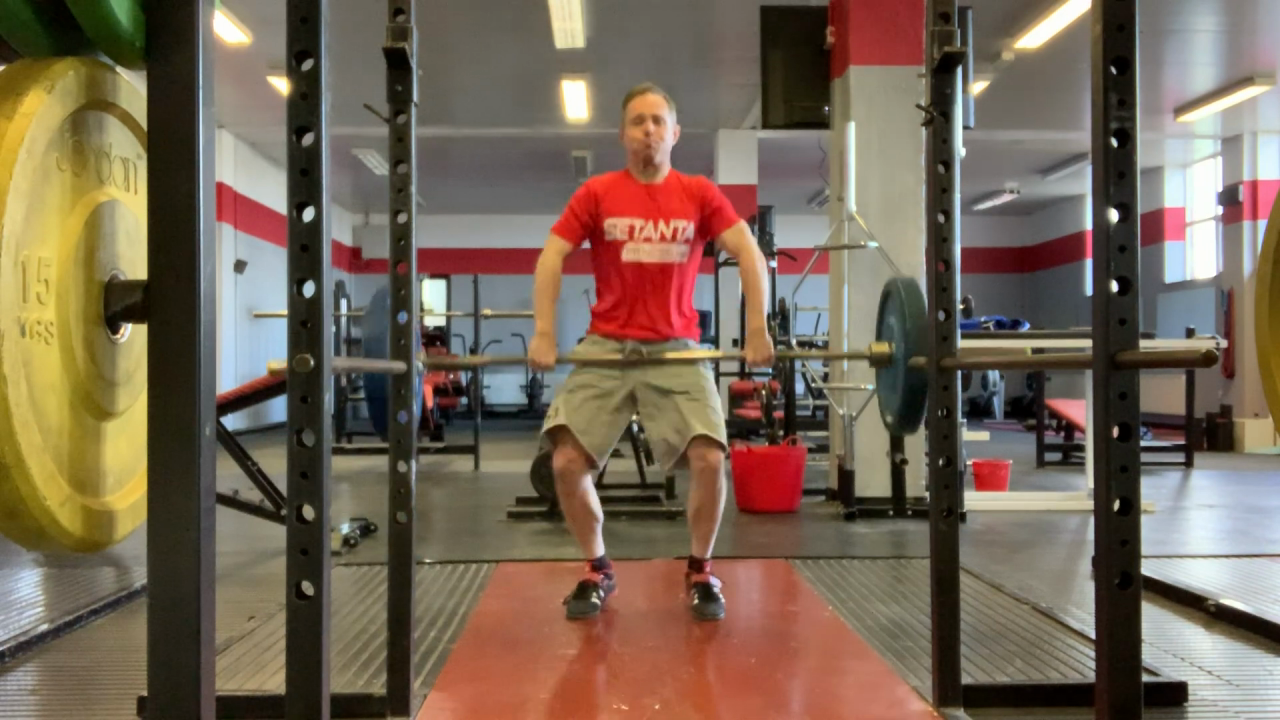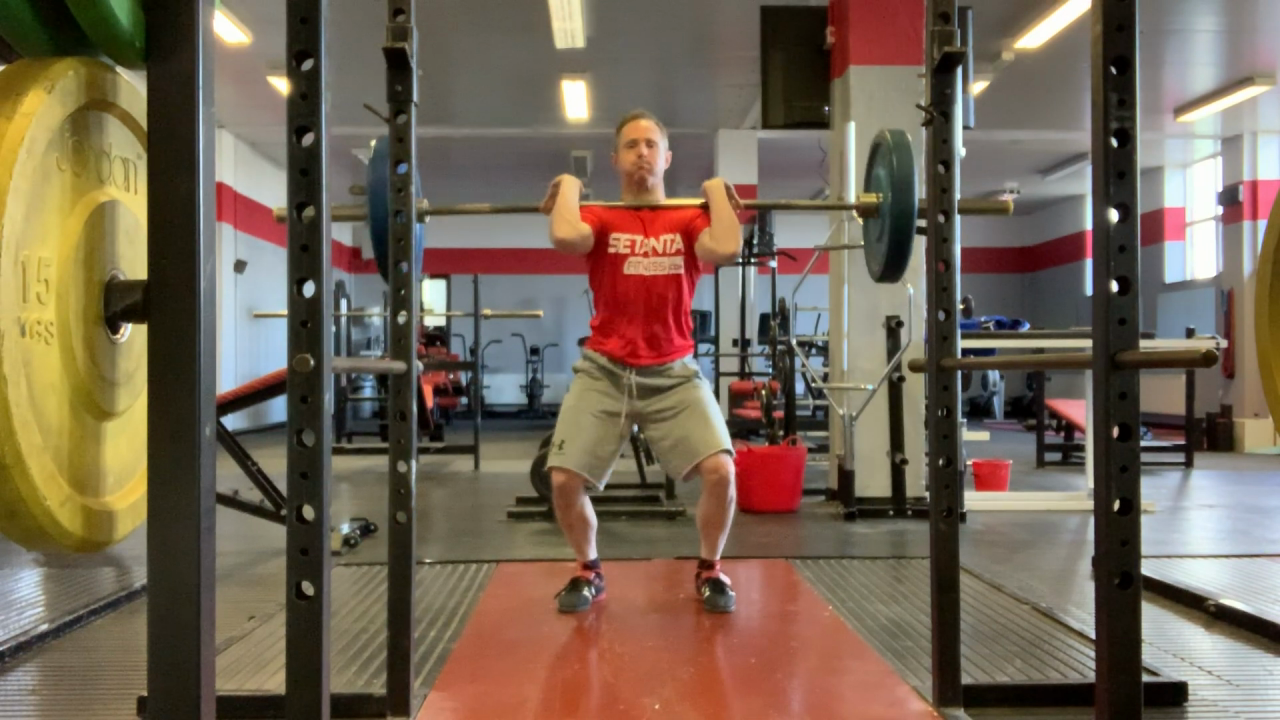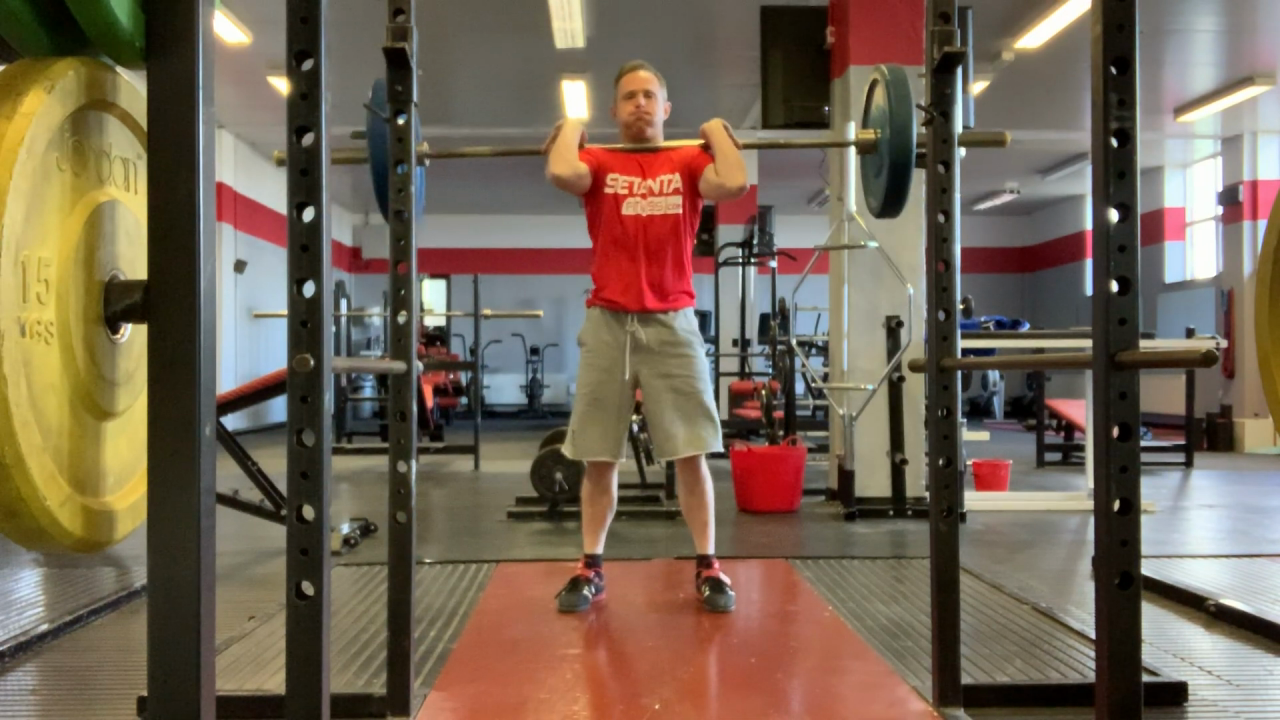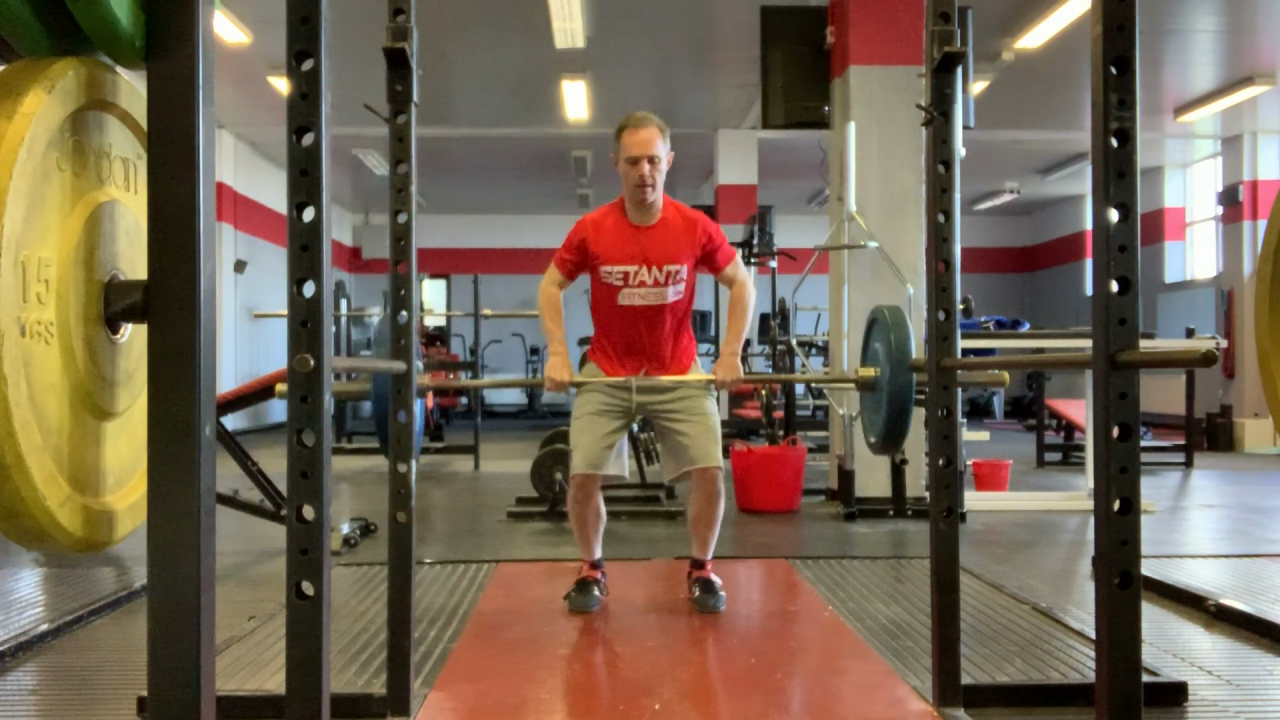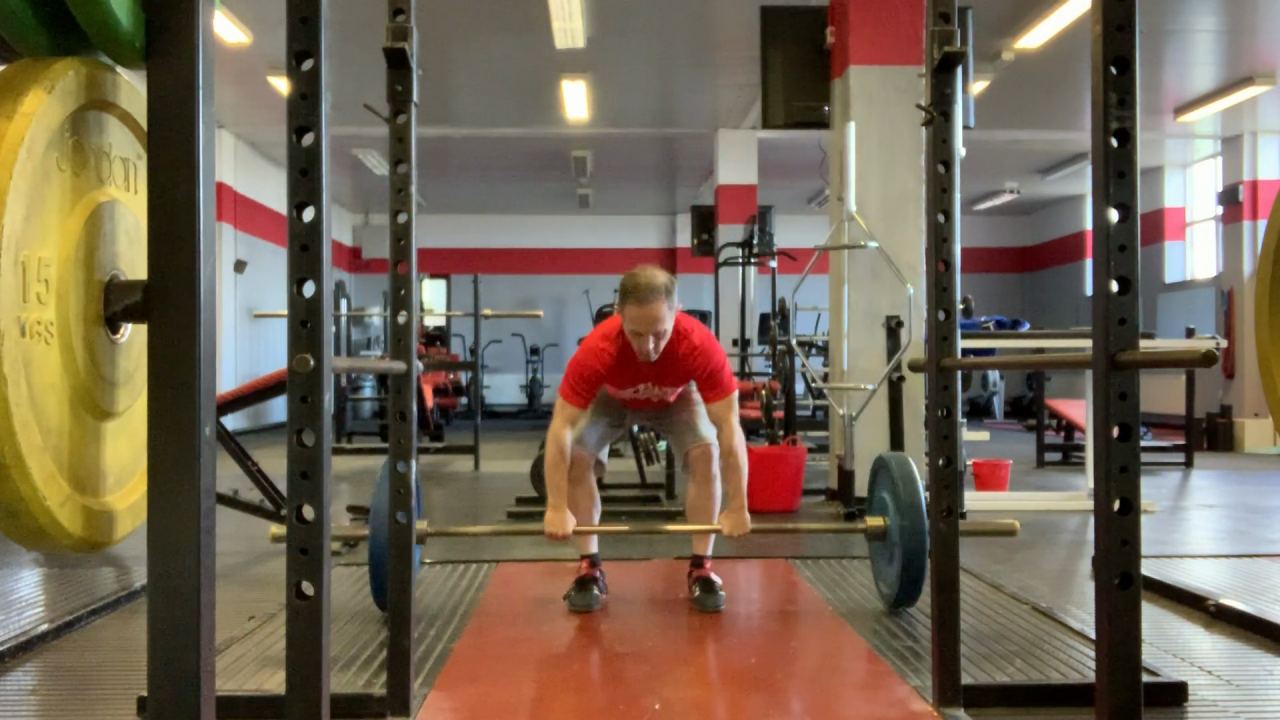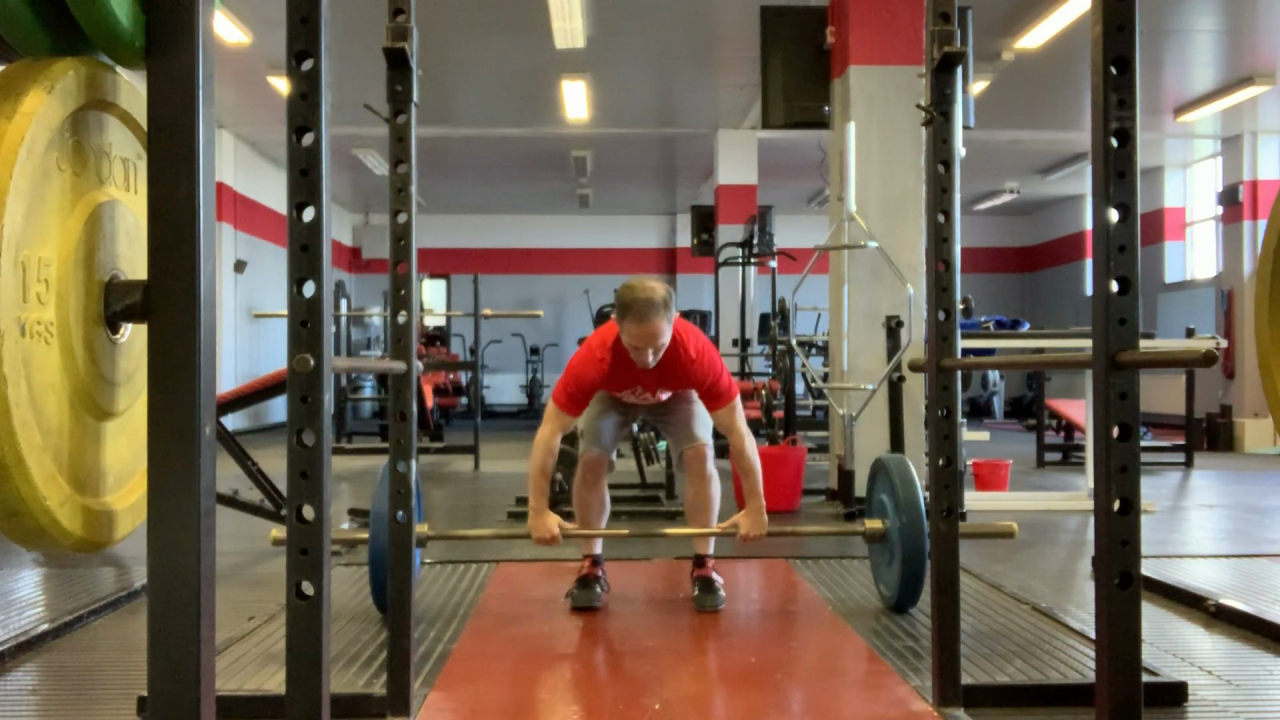
dt=0.7s
person 1, frame 1
left shoulder: (700, 195)
right shoulder: (596, 192)
left elbow: (749, 256)
right elbow: (551, 259)
left wrist: (757, 329)
right wrist: (542, 334)
left hip: (676, 349)
right hip: (604, 348)
left knee: (709, 460)
right knee: (567, 462)
left ankle: (700, 571)
right ankle: (598, 571)
person 1, frame 2
left shoulder: (691, 220)
right shoulder: (598, 219)
left elbow: (727, 250)
right elbow: (564, 238)
left wrist: (718, 197)
right wrist: (568, 191)
left hip: (673, 373)
right hip: (603, 371)
left knee: (720, 470)
right knee: (562, 479)
left ankle: (709, 570)
right ankle: (588, 570)
person 1, frame 3
left shoulder: (690, 161)
right shoulder: (598, 163)
left elbow: (735, 185)
right elbow: (560, 174)
left wrist: (718, 133)
right wrist: (569, 131)
left hip: (672, 323)
right hip: (608, 323)
left knee: (690, 452)
right knee: (599, 456)
left ankle: (707, 567)
right ankle: (590, 568)
person 1, frame 4
left shoulder: (696, 227)
right shoulder: (591, 229)
left elbow: (741, 283)
right elbow: (551, 284)
left wrist: (730, 356)
right wrist: (557, 355)
left hip: (679, 376)
right hip: (605, 376)
left knee: (709, 472)
right knee: (581, 477)
left ankle: (701, 570)
right ankle: (591, 570)
person 1, frame 5
left shoulder: (701, 346)
right shoulder: (596, 350)
left elbow: (728, 428)
right elbow: (561, 430)
left wrist: (737, 509)
right wrist: (556, 509)
left hip: (676, 397)
right hip: (610, 398)
left knee: (705, 453)
right knee: (578, 458)
left ankle: (701, 569)
right ankle: (589, 569)
person 1, frame 6
left shoulder: (698, 353)
right shoulder: (592, 357)
left elbow: (738, 433)
right elbow: (549, 433)
left wrist: (755, 508)
right wrist: (538, 511)
left hip: (676, 393)
right hip: (611, 395)
left knee: (700, 454)
right knee: (591, 459)
left ankle: (704, 567)
right ankle: (592, 567)
